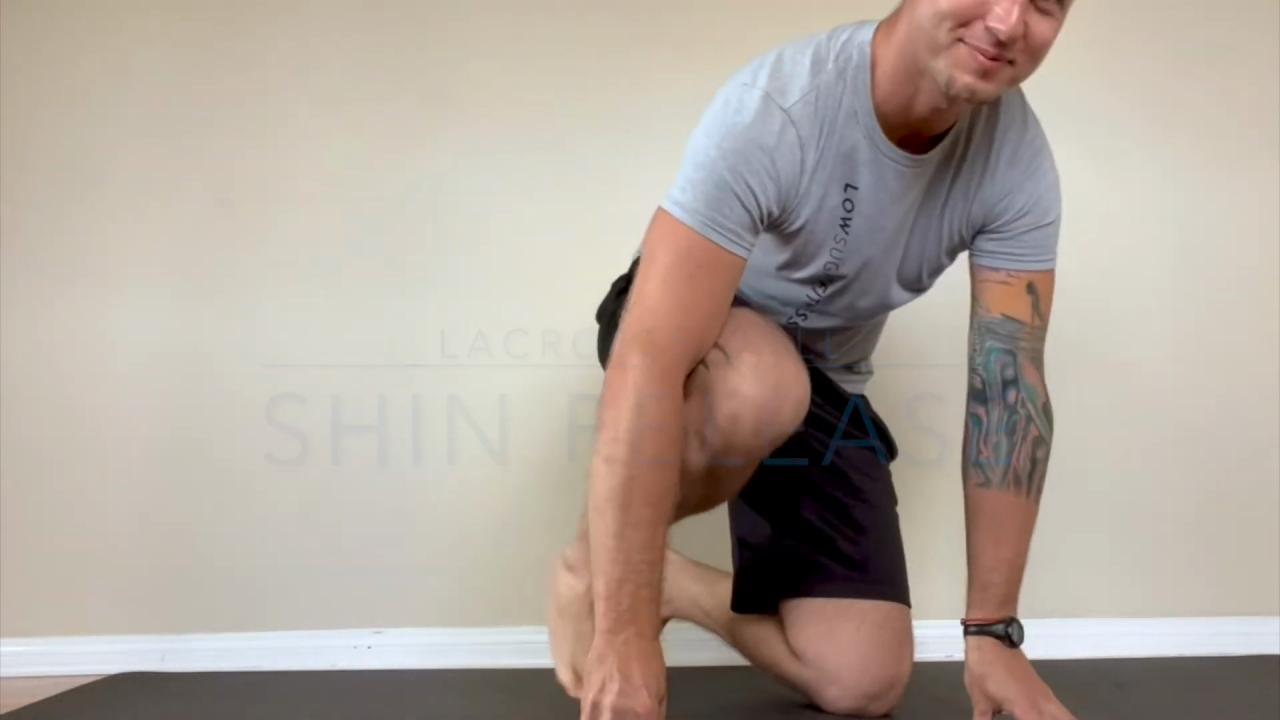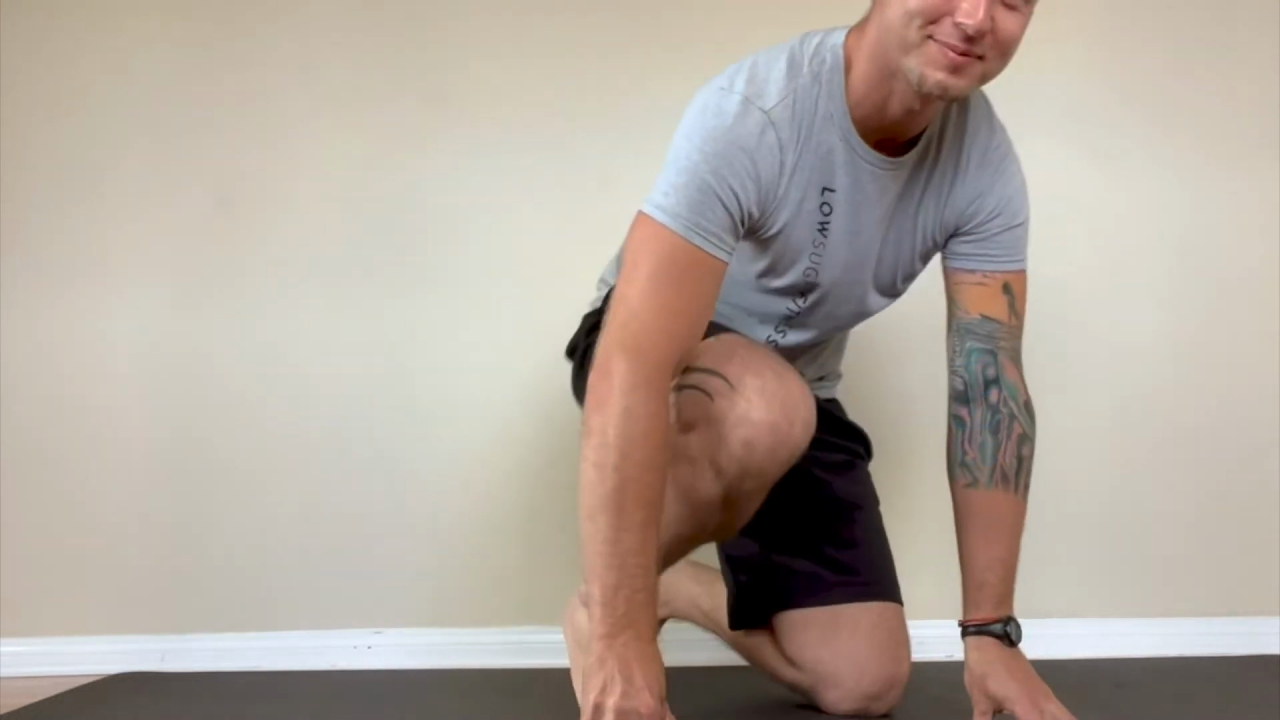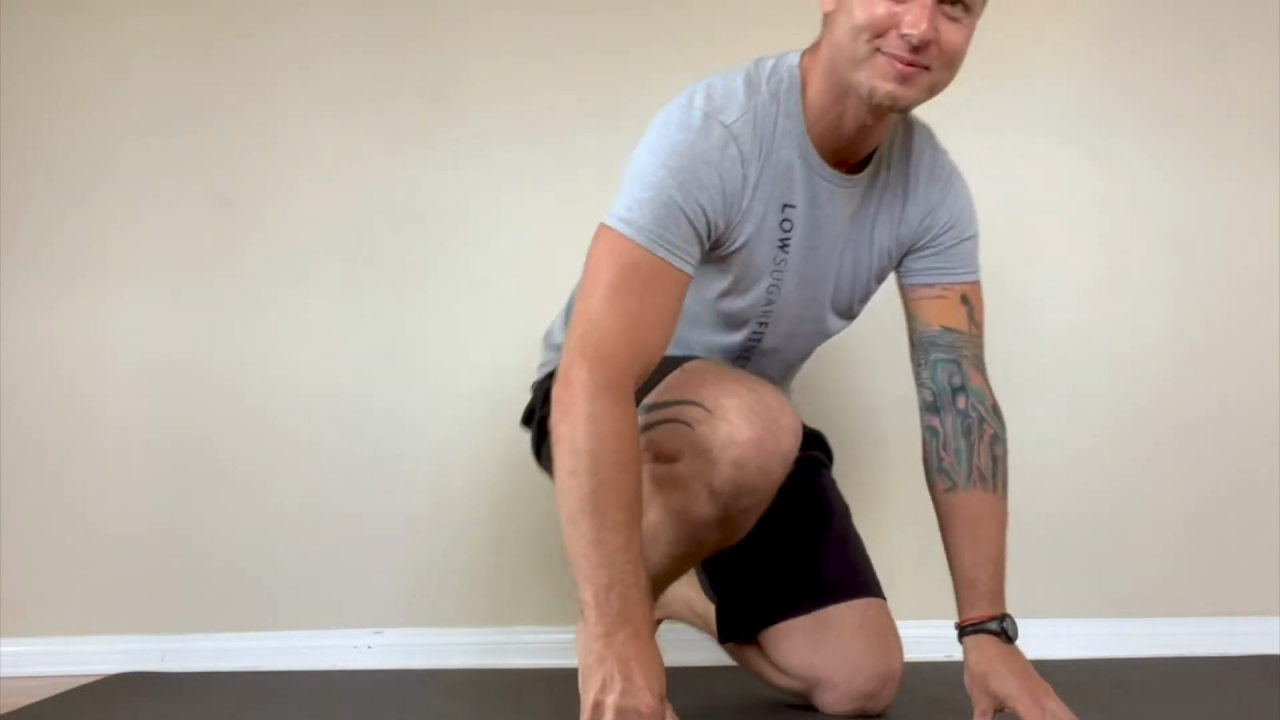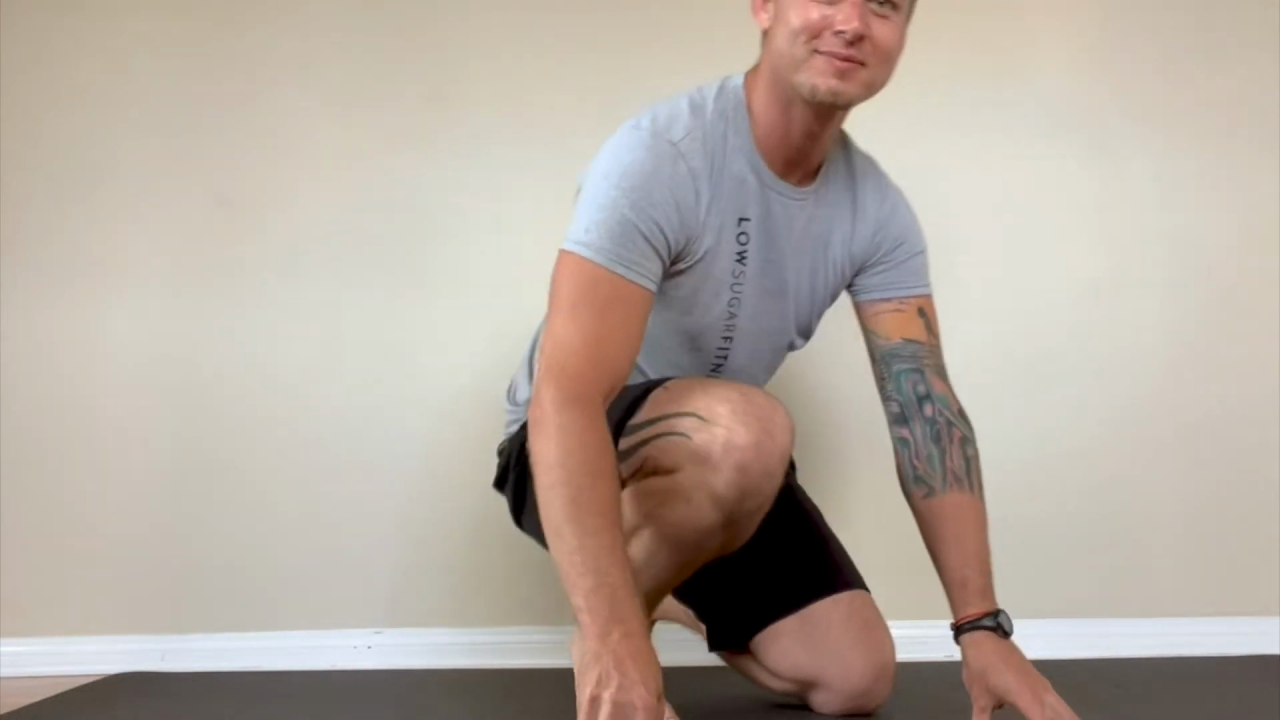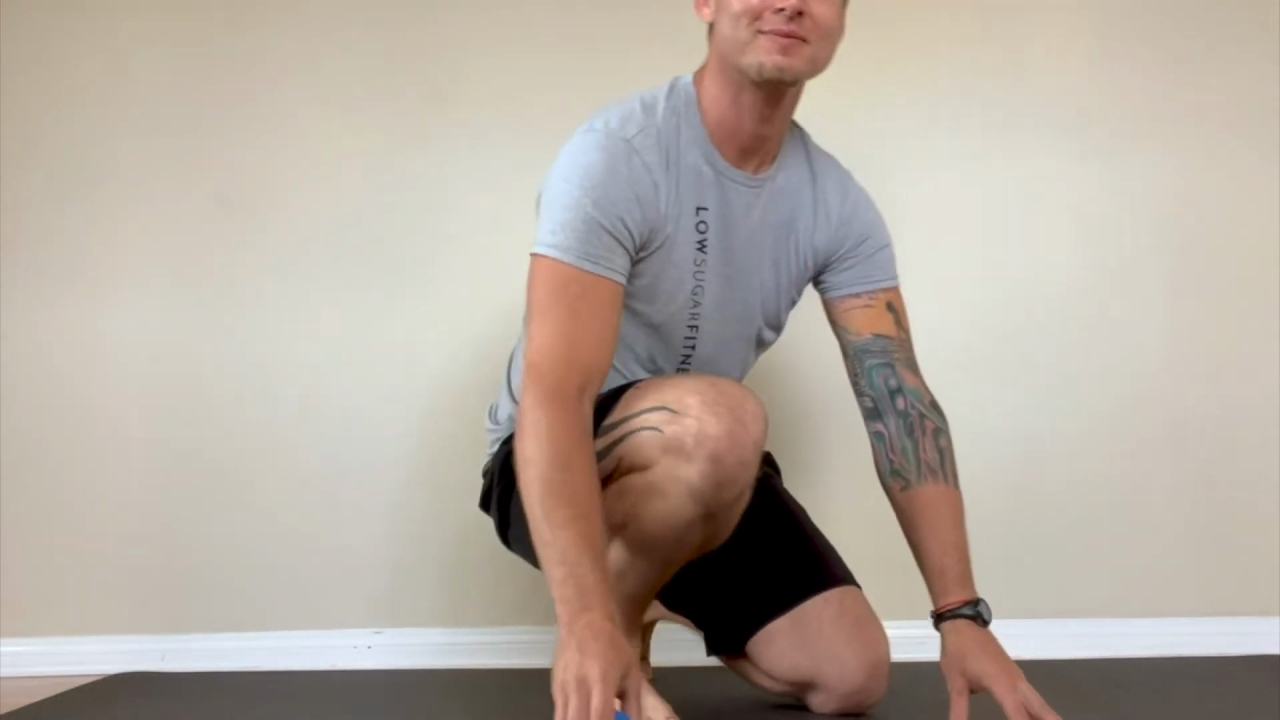
dt=0.2s
person 1, frame 1
left shoulder: (1020, 162)
right shoulder: (776, 109)
left elbow: (1010, 388)
right elbow: (648, 365)
left wrist: (991, 630)
right wrist: (624, 632)
left hip: (826, 387)
right knee: (763, 385)
left ankle: (675, 585)
right ankle: (587, 566)
person 1, frame 2
left shoulder: (986, 165)
right shoulder: (750, 113)
left elbow: (990, 388)
right elbow: (630, 370)
left wrist: (990, 631)
right wrist: (621, 635)
left hip: (797, 397)
right hip: (658, 363)
right knee: (766, 410)
left ankle: (679, 589)
right ankle: (601, 605)
person 1, frame 3
left shoulder: (933, 189)
right shoulder: (708, 134)
left elbow: (957, 397)
right elbow: (595, 380)
left wrist: (986, 628)
right wrist: (616, 635)
left hip: (742, 447)
right hip: (616, 412)
right knee: (749, 427)
left ankle: (677, 592)
right ankle: (608, 615)
person 1, frame 4
left shoulder: (876, 209)
right shoulder: (657, 157)
left elbow: (923, 405)
right elbow: (566, 398)
left wrist: (981, 625)
right wrist: (615, 634)
left hip: (718, 471)
right hip: (579, 457)
right knee: (746, 428)
left ankle: (664, 595)
right ankle: (606, 625)
person 1, frame 5
left shoulder: (836, 201)
right shoulder: (616, 154)
left elbow: (897, 398)
right elbow: (552, 391)
left wrist: (960, 612)
right wrist: (583, 620)
left hip: (703, 476)
right hip: (573, 465)
right knee: (719, 419)
left ankle: (661, 594)
right ankle: (613, 617)
